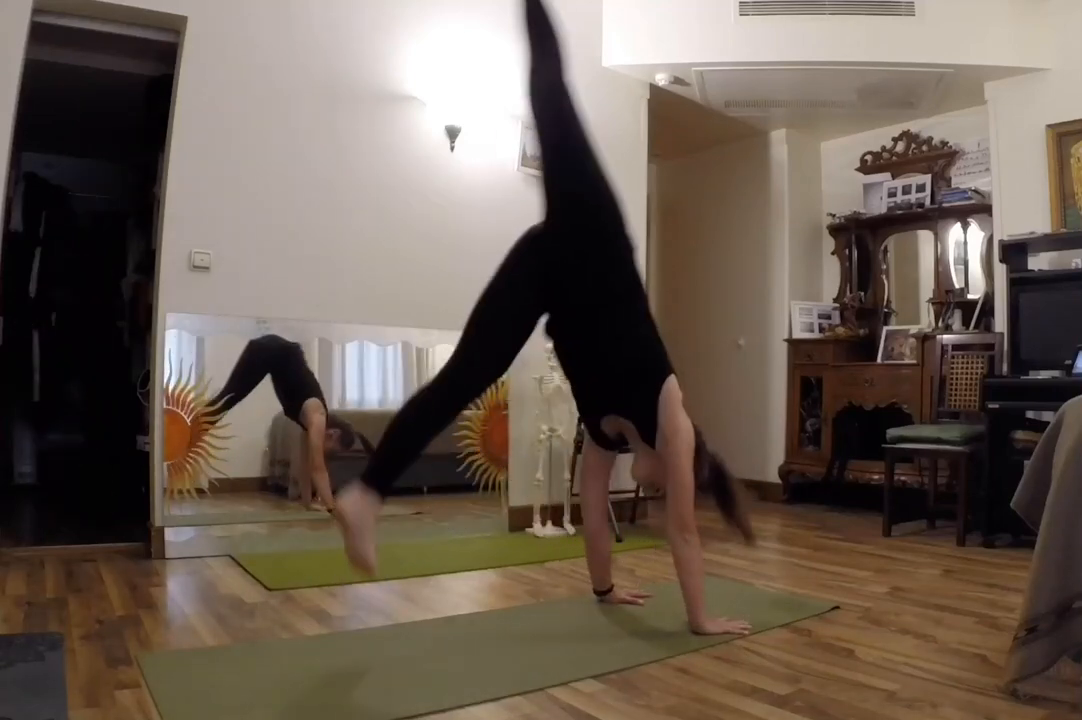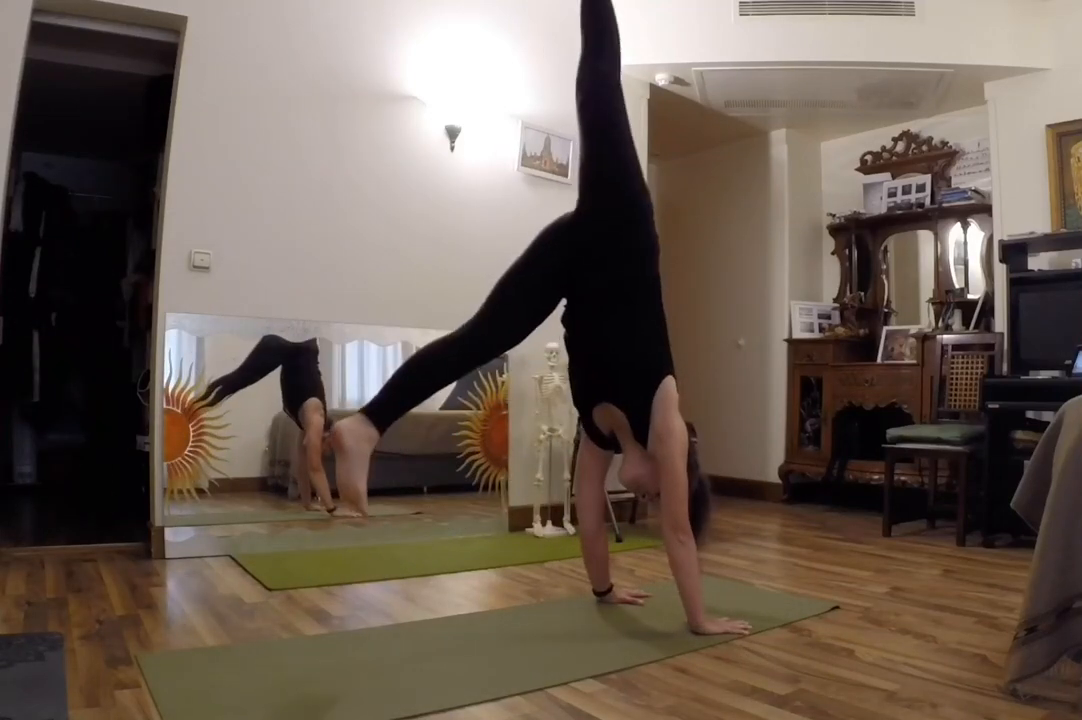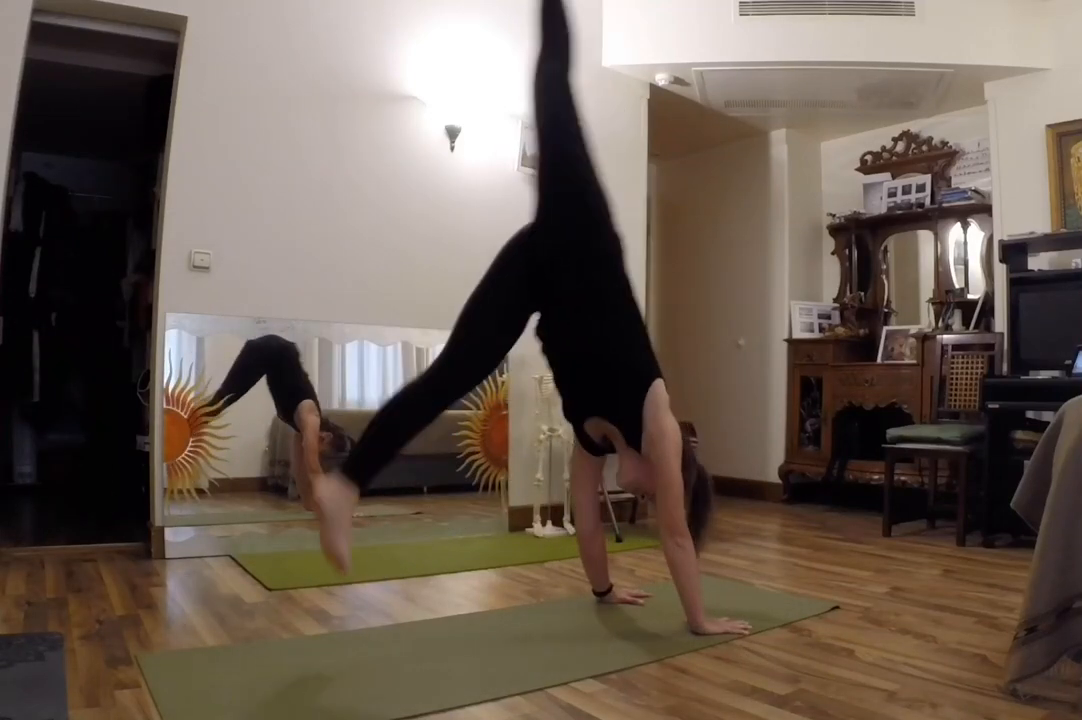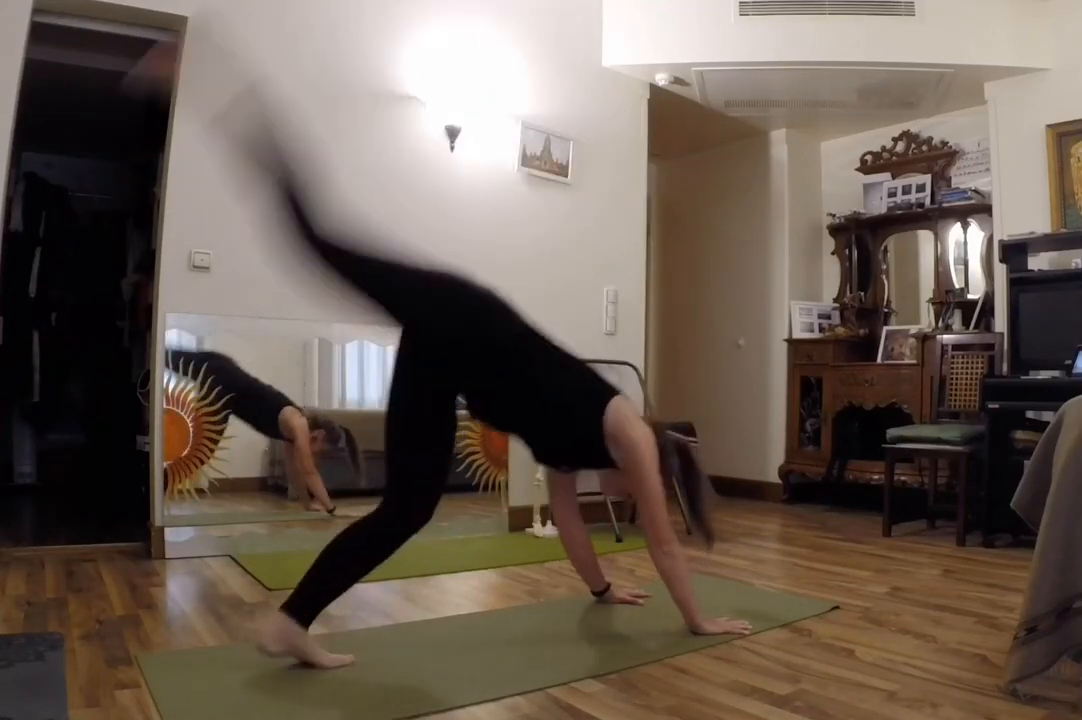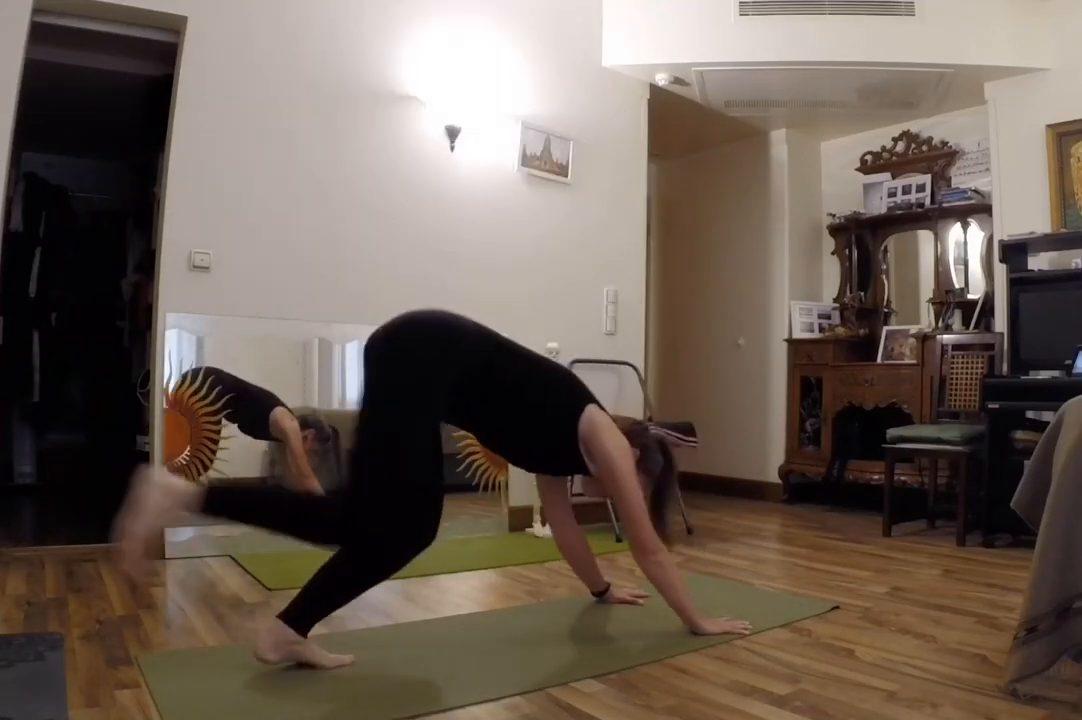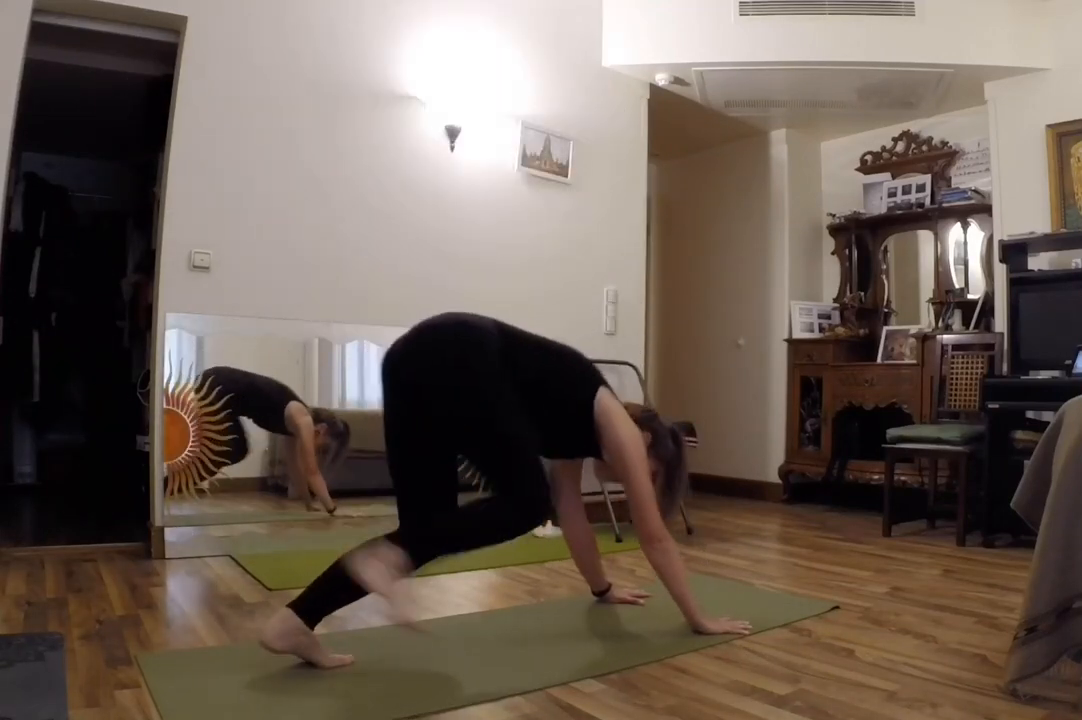
dt=0.3s
person 1, frame 1
left shoulder: (608, 427)
right shoulder: (672, 426)
left elbow: (592, 511)
right elbow: (681, 531)
left wrist: (605, 588)
right wrist: (702, 620)
left hip: (552, 259)
right hip: (583, 244)
left knee: (461, 379)
right knee: (552, 104)
person 1, frame 2
left shoulder: (604, 424)
right shoulder: (664, 425)
left elbow: (589, 513)
right elbow: (677, 533)
left wrist: (604, 588)
right wrist: (702, 622)
left hip: (577, 250)
right hip: (611, 239)
right knee: (603, 83)
person 1, frame 3
left shoulder: (596, 431)
right shoulder: (657, 427)
left elbow: (586, 515)
right elbow: (675, 532)
left wrist: (604, 588)
right wrist: (701, 621)
left hip: (542, 257)
right hip: (572, 247)
left knee: (451, 373)
right knee: (558, 104)
left ankle: (344, 482)
person 1, frame 4
right shoulder: (628, 431)
left elbow: (566, 518)
right elbow: (662, 542)
left wrist: (603, 588)
right wrist: (698, 621)
left hip: (446, 335)
right hip: (455, 318)
left knee: (408, 506)
right knee: (333, 246)
left ankle: (290, 622)
person 1, frame 5
left shoulder: (564, 445)
right shoulder: (604, 440)
left elbow: (561, 522)
right elbow: (648, 546)
left wrist: (602, 588)
right wrist: (696, 619)
left hip: (415, 349)
right hip: (428, 351)
left knee: (415, 526)
right knee: (362, 522)
left ankle: (288, 629)
right ankle: (177, 494)
person 1, frame 6
left shoulder: (577, 430)
right shoulder: (620, 426)
left elbow: (571, 513)
right elbow: (654, 534)
left wrist: (603, 588)
right wrist: (697, 617)
left hip: (412, 356)
right hip: (455, 354)
left knee: (431, 531)
right knee: (526, 502)
left ankle: (295, 620)
right ankle: (389, 558)
